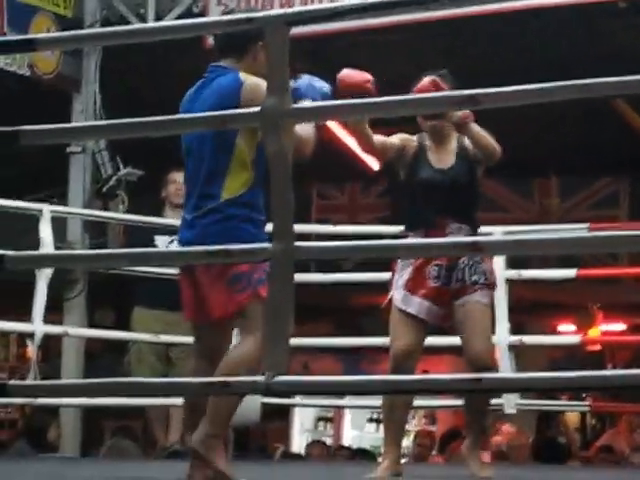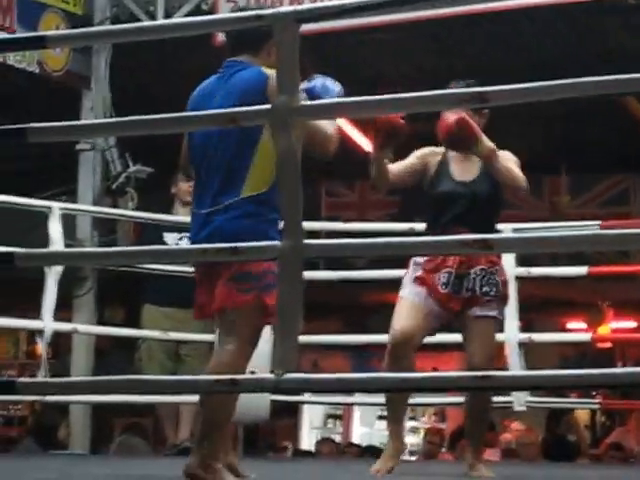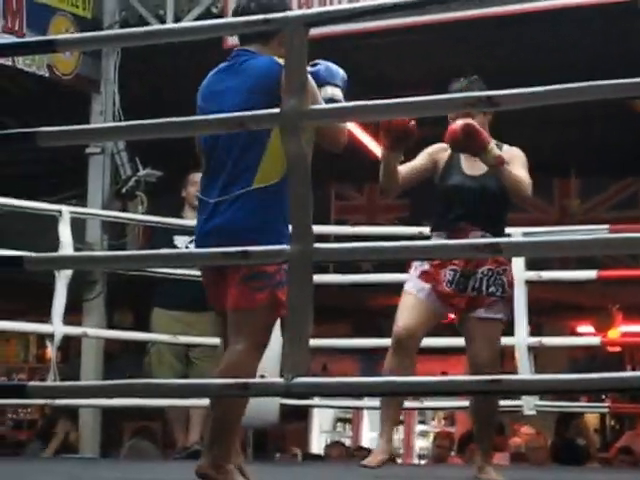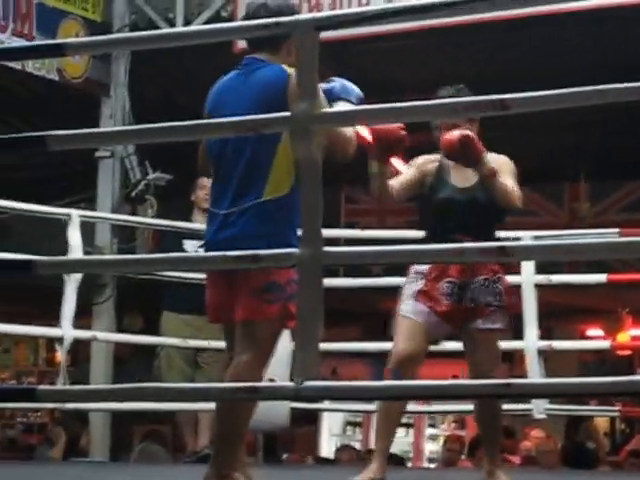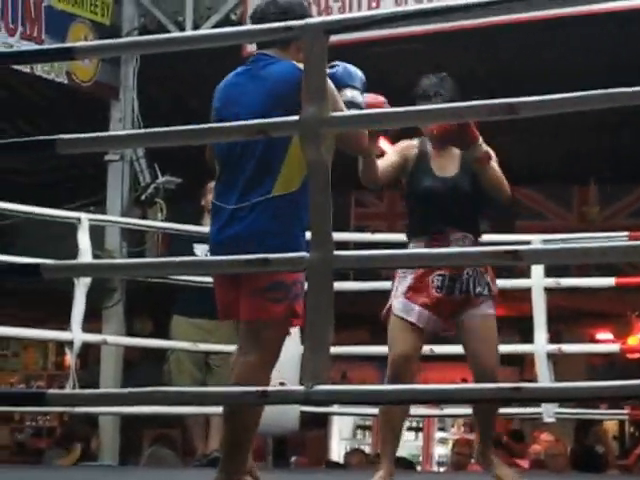
dt=0.2s
person 1, frame 1
left shoulder: (193, 96)
right shoulder: (251, 88)
right elbow: (300, 145)
right wrist: (309, 103)
left hip: (195, 236)
right hip: (234, 233)
left knee: (209, 350)
right knee: (255, 336)
right ankle: (210, 438)
person 1, frame 2
left shoulder: (203, 90)
right shoulder: (273, 83)
right elbow: (324, 144)
right wrist: (324, 101)
left hip: (206, 231)
right hip: (247, 231)
left knee: (231, 341)
right knee: (237, 344)
person 1, frame 3
left shoulder: (212, 80)
right shoulder: (283, 72)
right elbow: (334, 135)
right wrist: (331, 87)
left hip: (213, 224)
right hip: (256, 225)
left knee: (236, 339)
right knee: (247, 343)
person 1, frame 4
left shoulder: (220, 89)
right shoulder: (293, 83)
right elbow: (344, 147)
right wrist: (345, 102)
left hip: (222, 235)
right hip: (266, 236)
left knee: (242, 352)
right knee: (252, 354)
person 1, frame 5
left shoulder: (227, 85)
right shoulder: (305, 78)
right elbow: (356, 140)
right wrist: (352, 93)
left hip: (227, 233)
right hip: (273, 235)
left knee: (251, 349)
right knee: (259, 353)
person 2, frame 1
left shoulder: (470, 146)
right shoulder: (406, 145)
left elbow: (494, 153)
right elbow: (368, 142)
left wrist: (459, 119)
right wrist: (357, 114)
left hip: (467, 260)
right hip: (419, 260)
left knee: (480, 358)
right knee: (401, 356)
person 2, frame 2
left shoulder: (500, 158)
right shoulder: (430, 157)
left elbow: (518, 185)
right elbow: (383, 181)
left wrist: (483, 148)
right wrist: (380, 151)
left hip: (482, 269)
right hip: (432, 264)
left knee: (480, 366)
right knee: (400, 338)
right ankle: (394, 443)
person 2, frame 3
left shoulder: (510, 155)
right shoulder: (438, 153)
left elbow: (523, 192)
right elbow: (391, 183)
left wrist: (490, 154)
right wrist: (391, 153)
left hip: (486, 267)
right hip: (438, 260)
left knee: (484, 367)
right knee: (403, 337)
right ankle: (386, 440)
person 2, frame 4
left shoulder: (498, 164)
right shoulder: (427, 166)
left elbow: (513, 203)
right elbow: (386, 197)
left wrist: (483, 166)
right wrist: (379, 165)
left hip: (482, 277)
right hip: (431, 274)
left knee: (487, 378)
right knee: (401, 360)
person 2, frame 5
left shoulder: (473, 150)
right shoulder: (408, 151)
left elbow: (503, 193)
right elbow: (371, 177)
left wrist: (479, 153)
left hip: (470, 267)
right hip: (421, 266)
left knee: (487, 370)
right knee: (400, 365)
person 3, frame 1
right shoulder: (144, 227)
left hip: (186, 313)
right hip: (148, 312)
left knee: (183, 378)
right knee: (150, 380)
left ankle: (174, 442)
right ankle: (160, 443)
person 3, frame 2
right shoulder: (154, 224)
left hip: (196, 310)
right hip: (157, 308)
left knee: (193, 376)
right knee: (160, 378)
left ankle: (185, 439)
right ankle: (171, 441)
person 3, frame 3
right shoulder: (164, 227)
left hip: (206, 313)
right hip: (167, 311)
left knee: (203, 378)
right knee: (170, 380)
left ankle: (195, 442)
right ankle: (181, 444)
person 3, frame 4
right shoulder: (174, 231)
right hip: (176, 315)
left knee: (212, 383)
right knee: (179, 384)
left ankle: (204, 446)
right ankle: (190, 447)
person 3, frame 5
right shoulder: (184, 234)
left hip: (225, 320)
right hip: (186, 319)
left knee: (222, 386)
right knee: (189, 387)
left ankle: (214, 450)
right ankle: (200, 452)
